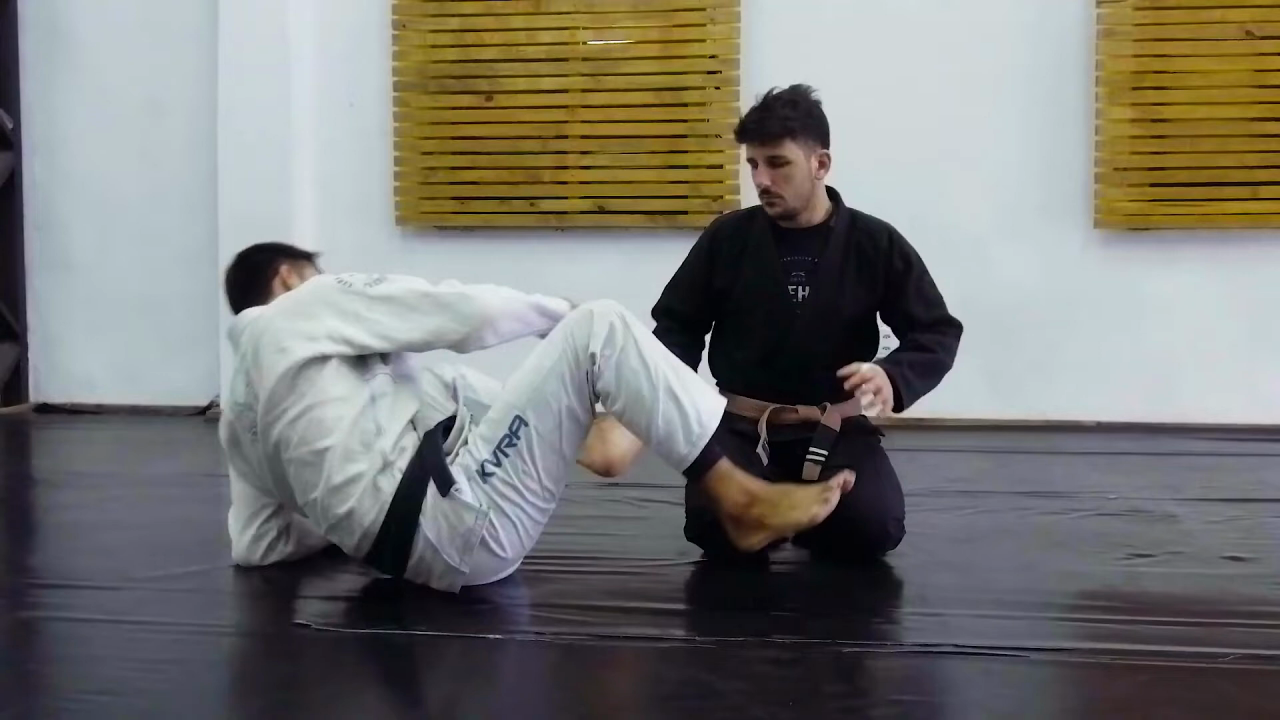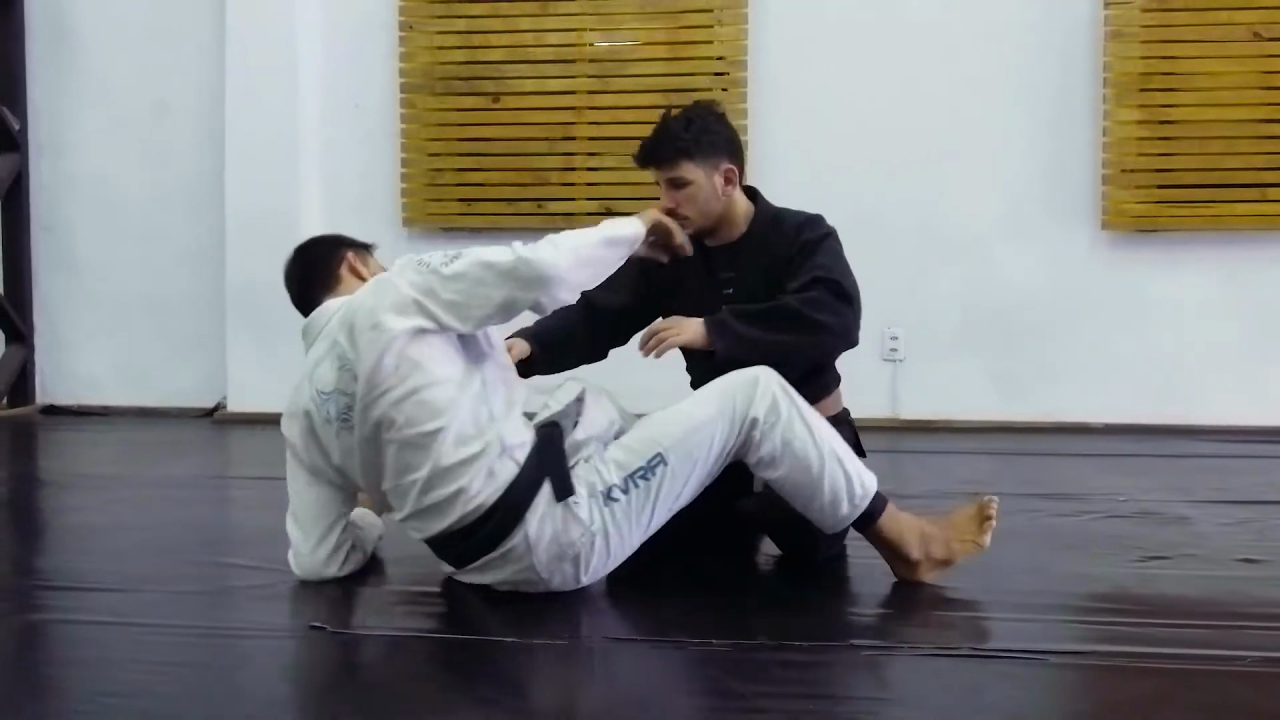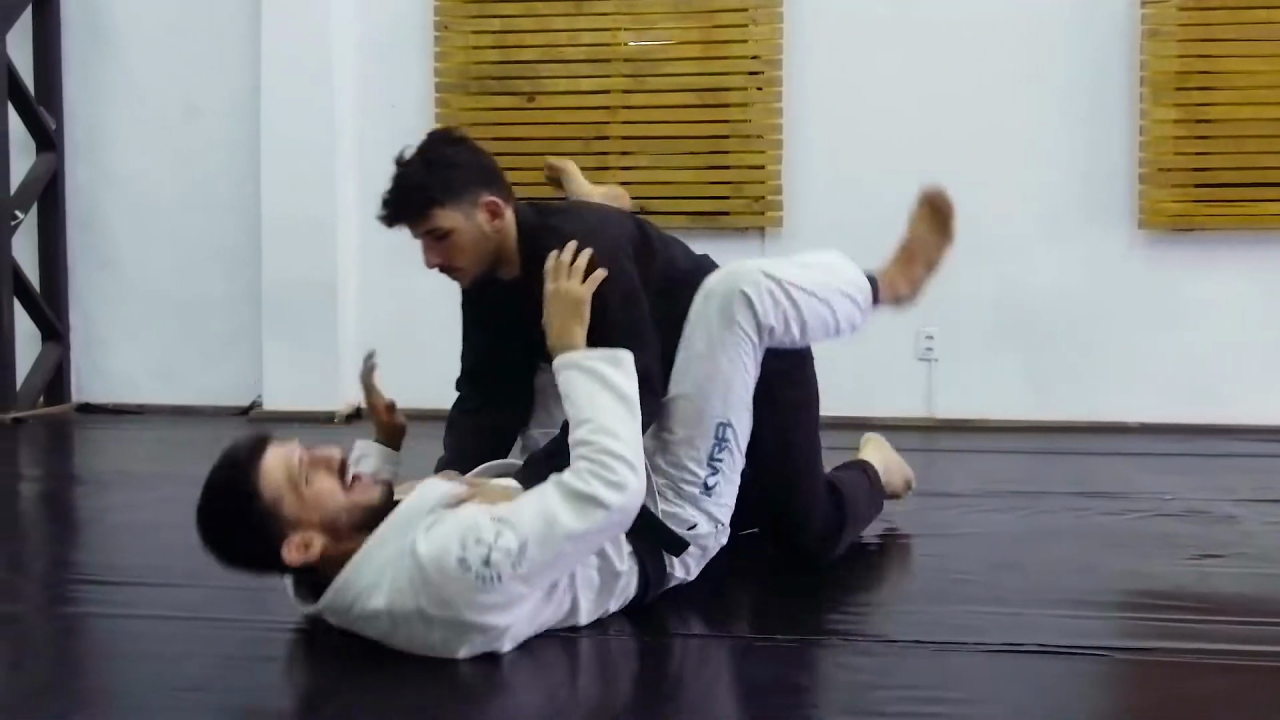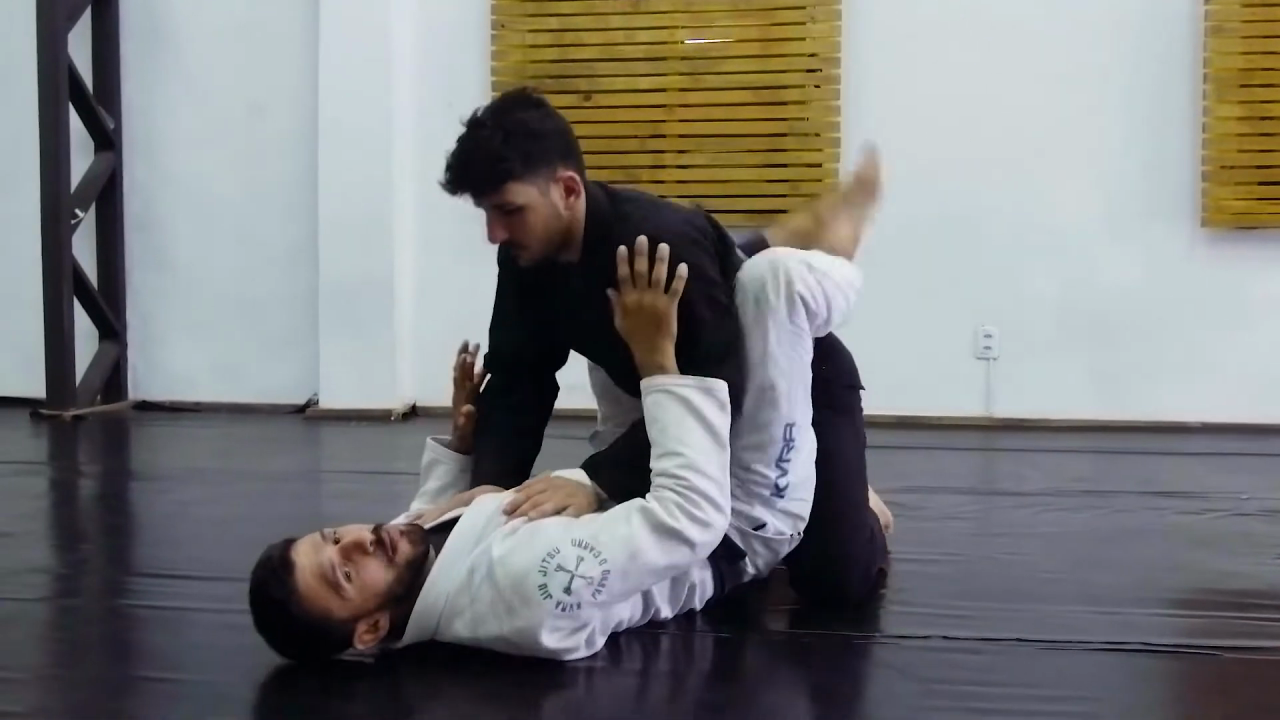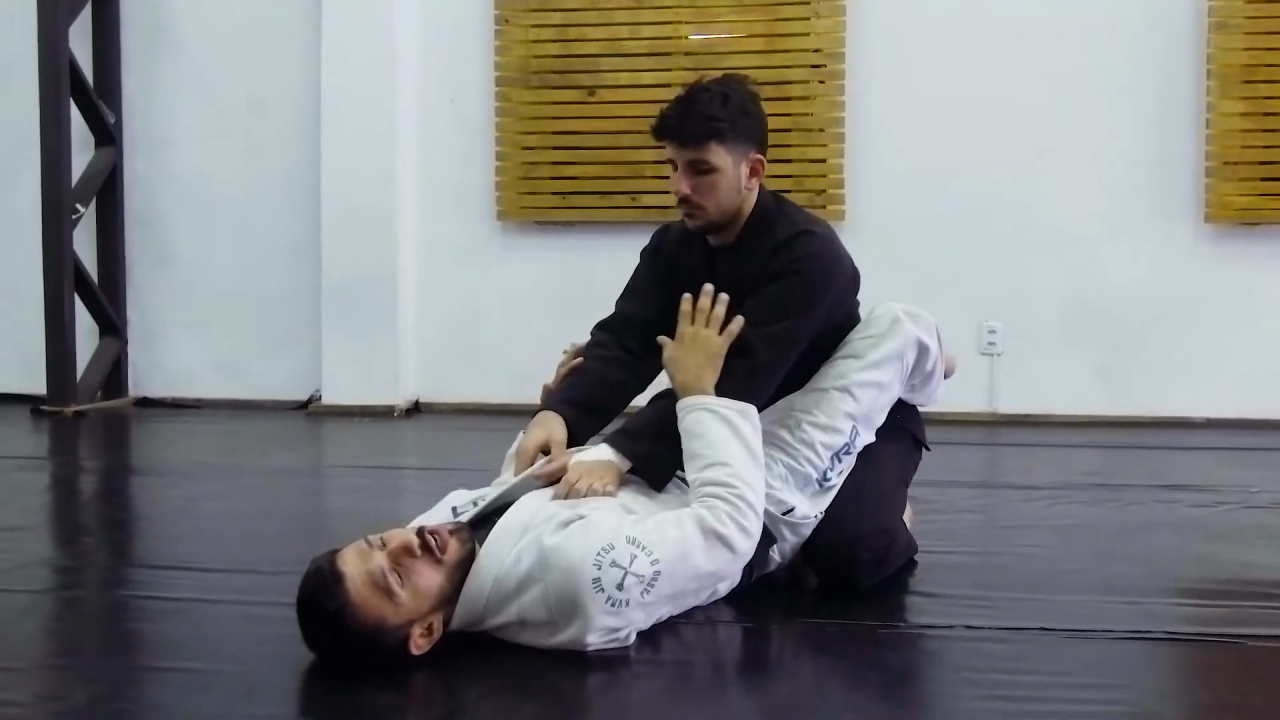
dt=1s
person 1, frame 1
left shoulder: (239, 417)
right shoulder: (307, 305)
left elbow: (256, 546)
right elbow: (470, 311)
right wrist: (557, 312)
left hip: (413, 548)
right hip: (461, 530)
left knee: (431, 384)
right knee: (600, 326)
left ankle: (588, 429)
right ankle: (742, 497)
person 1, frame 2
left shoulder: (302, 407)
right shoulder: (397, 292)
left elbow: (317, 561)
right elbow: (540, 272)
left wrist: (373, 512)
right wrist: (634, 229)
left hip: (486, 560)
right hip: (551, 532)
left knee: (589, 406)
right knee: (756, 394)
right ankle: (902, 539)
person 1, frame 3
left shoulder: (337, 572)
right shoulder: (429, 571)
right elbow: (610, 488)
left wrist: (381, 440)
right wrist: (571, 345)
right hip: (667, 531)
right knee: (739, 289)
right ankle: (885, 278)
person 1, frame 4
left shoulder: (405, 549)
right shoulder: (521, 588)
right elbow: (691, 519)
left wrist: (460, 434)
right wrist: (657, 358)
left hip: (628, 488)
right hip: (738, 526)
right knee: (770, 279)
right ankle: (831, 264)
person 1, frame 5
left shoulder: (437, 532)
right shoulder: (571, 575)
right elbow: (730, 526)
right wrist: (697, 390)
left hip: (672, 473)
right hip: (762, 510)
right knee: (896, 328)
right ankle: (916, 369)
person 2, frame 1
left shoulder: (875, 244)
right shoulder: (728, 237)
left elbow: (939, 333)
right elbow: (678, 326)
left wrist: (893, 379)
left hip: (834, 429)
right hip: (742, 426)
left knee: (872, 529)
right knee: (723, 529)
person 2, frame 2
left shoulder: (803, 238)
right shoulder: (666, 256)
left elbow: (836, 320)
right elbow: (596, 318)
left wrist: (713, 332)
right wrist: (528, 345)
left knee: (806, 535)
left ankle: (758, 506)
right ankle: (744, 505)
person 2, frame 3
left shoulder: (584, 244)
right shoulder: (486, 281)
right elbow: (491, 392)
left wrist: (523, 489)
right wrist: (453, 473)
left hip: (755, 358)
right hip: (674, 373)
left knee: (809, 535)
left ankle: (871, 470)
right ankle: (770, 471)
person 2, frame 4
left shoulder: (662, 242)
right shoulder: (526, 256)
right elbow: (517, 382)
left wrist: (594, 481)
right wrist: (491, 484)
left knee: (834, 581)
left ankle: (851, 509)
person 2, frame 5
left shoulder: (808, 254)
right shoulder: (673, 247)
left elbow: (738, 376)
right elbow: (626, 345)
left wrist: (617, 453)
right wrist: (559, 412)
left knee: (845, 553)
left ankle: (888, 515)
